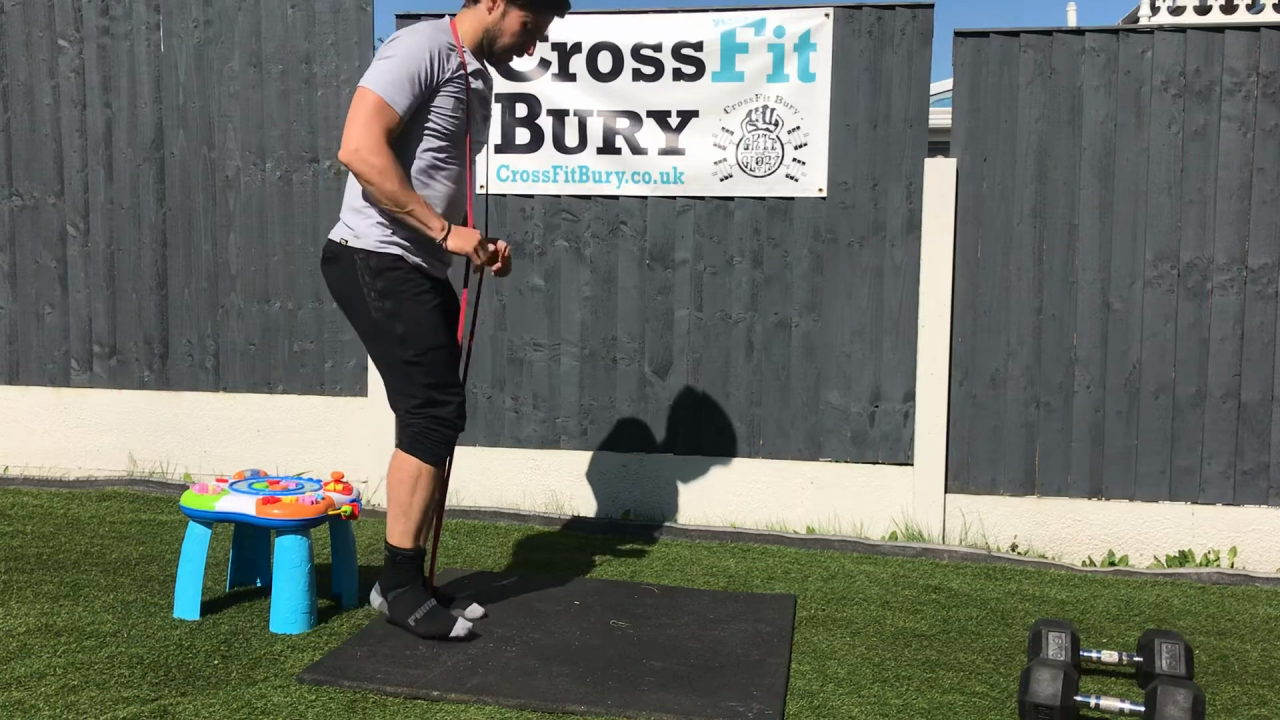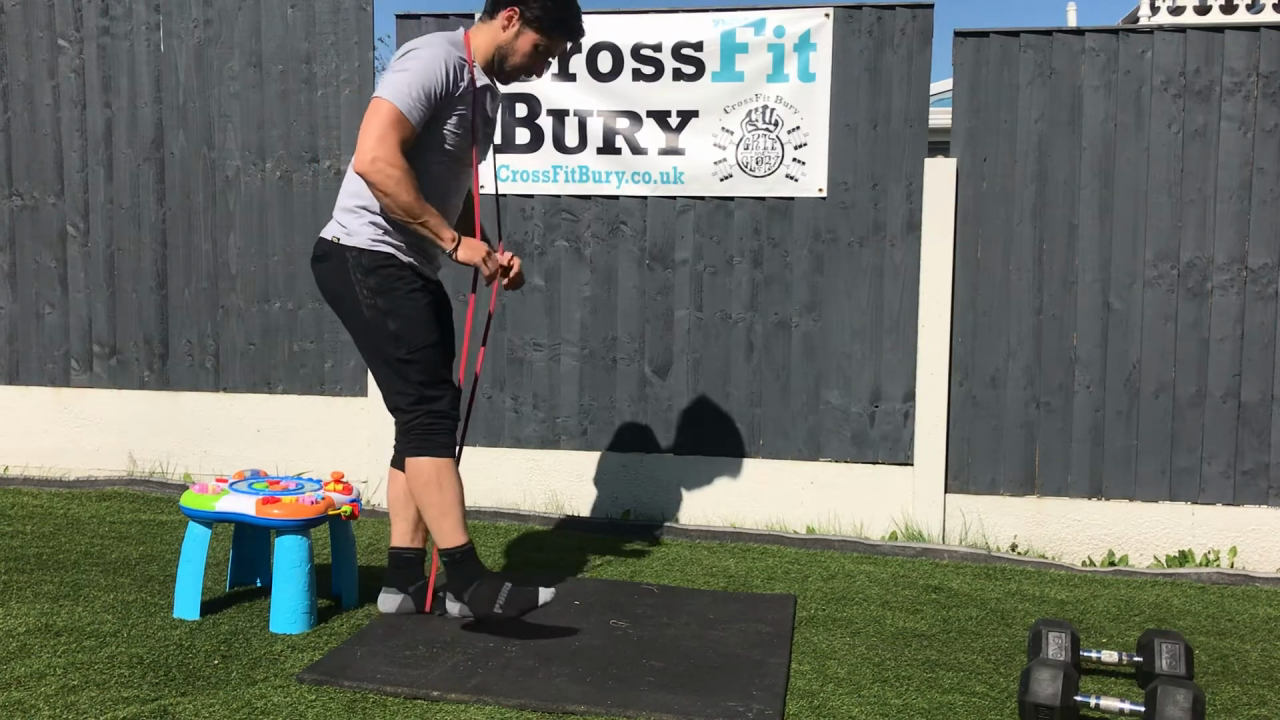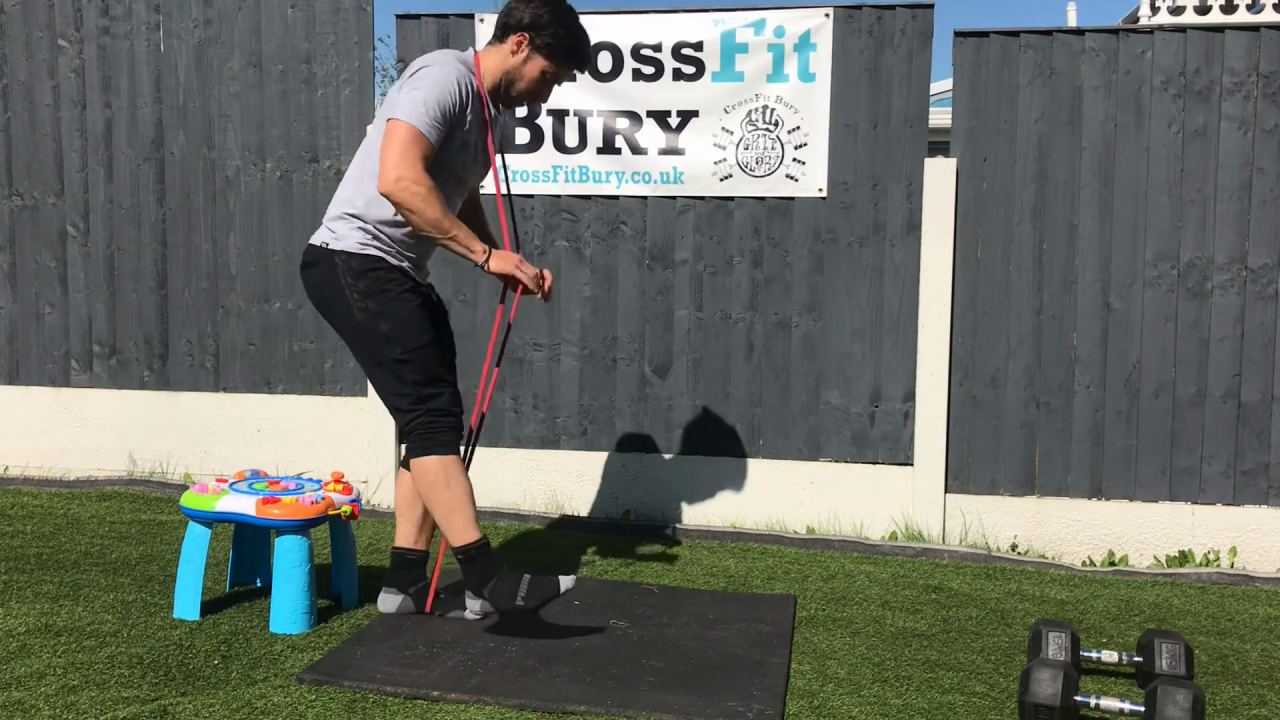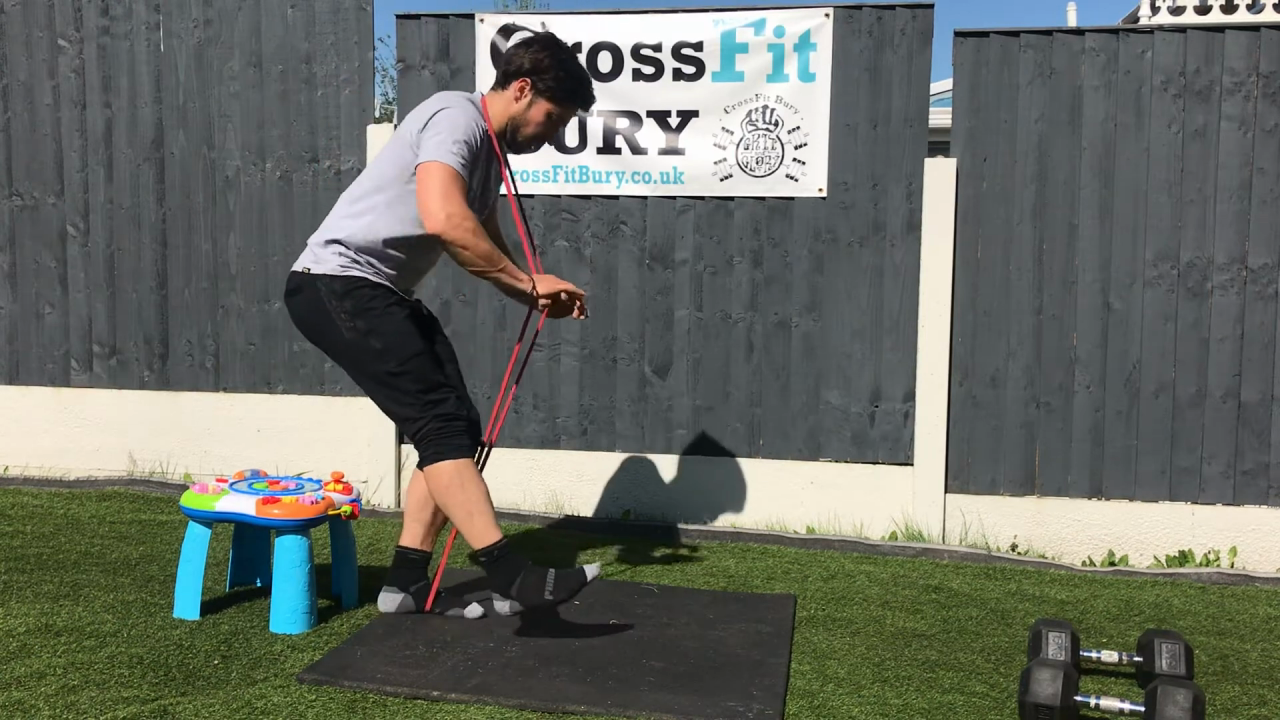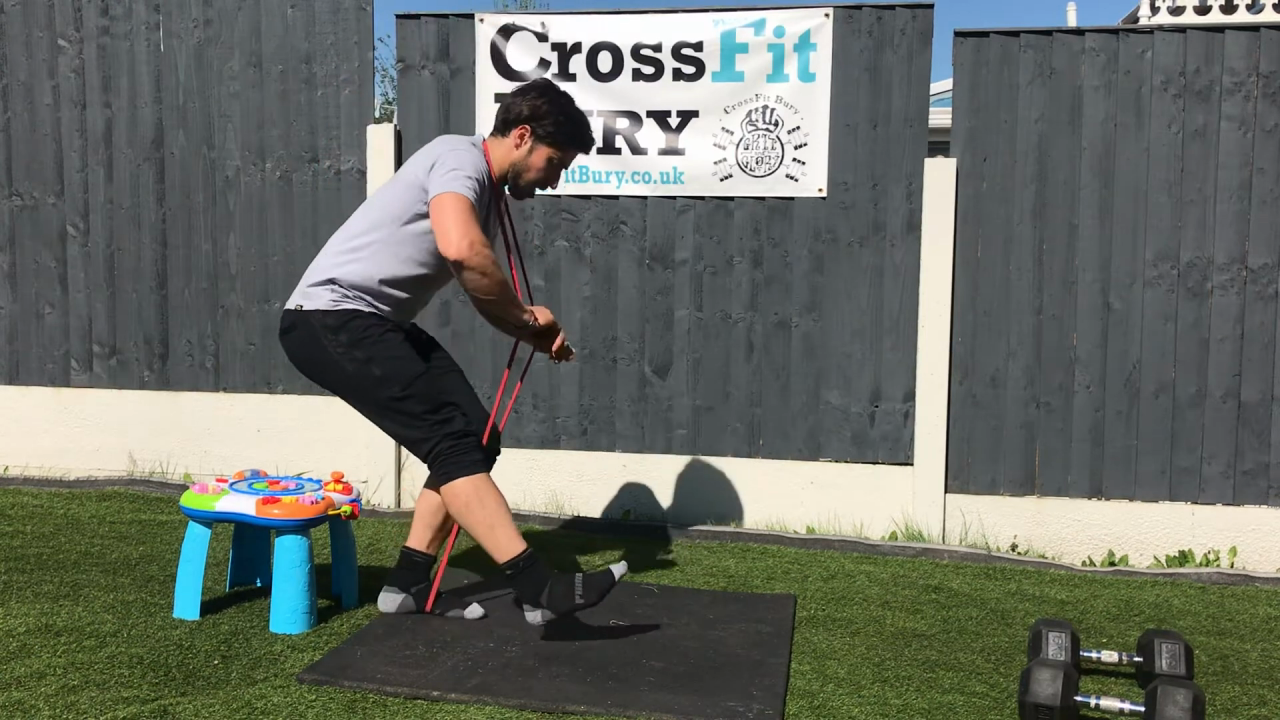
dt=0.3s
person 1, frame 1
left shoulder: (476, 76)
right elbow: (359, 149)
left wrist: (477, 240)
right wrist: (444, 230)
left hip: (423, 269)
right hip: (376, 260)
left knee: (434, 416)
right knee: (434, 411)
left ankle: (407, 580)
right ankle: (398, 580)
person 1, frame 2
left shoulder: (484, 92)
right shoulder: (435, 59)
right elbow: (374, 159)
left wrist: (486, 251)
right wrist: (455, 242)
left hip: (410, 268)
right hip: (365, 259)
left knee: (428, 417)
right knee: (430, 412)
left ankle: (405, 579)
right ankle: (467, 581)
person 1, frame 3
left shoulder: (488, 111)
right shoulder: (445, 76)
left elbow: (462, 205)
right elbow: (397, 179)
left wrist: (509, 262)
right wrist: (486, 255)
left hip: (400, 273)
right hip: (354, 261)
left knee: (436, 418)
right knee: (431, 414)
left ankle: (406, 579)
right ankle: (485, 578)
person 1, frame 4
left shoulder: (488, 154)
right shoulder: (456, 117)
left elbow: (487, 248)
right elbow: (444, 222)
left wrist: (541, 293)
right wrist: (528, 282)
left hip: (384, 294)
right hip: (335, 284)
left knee: (455, 426)
right knee: (440, 423)
left ankle: (408, 581)
right ankle: (513, 577)
person 1, frame 5
left shoulder: (487, 192)
right shoulder: (460, 159)
left elbow: (482, 288)
right elbow: (460, 251)
left wrist: (533, 332)
right wrist: (525, 315)
left hip: (379, 321)
right hip: (330, 319)
left knee: (475, 438)
right knee: (452, 441)
left ankle: (409, 582)
right ankle: (537, 585)
